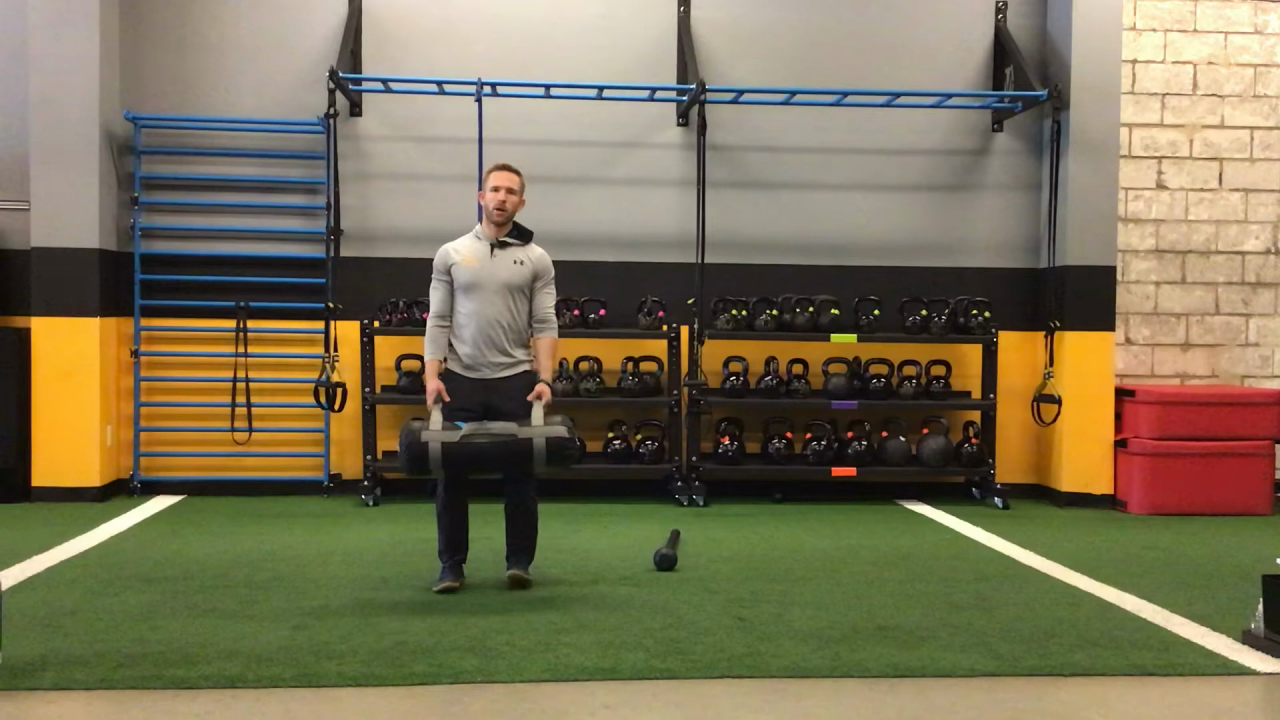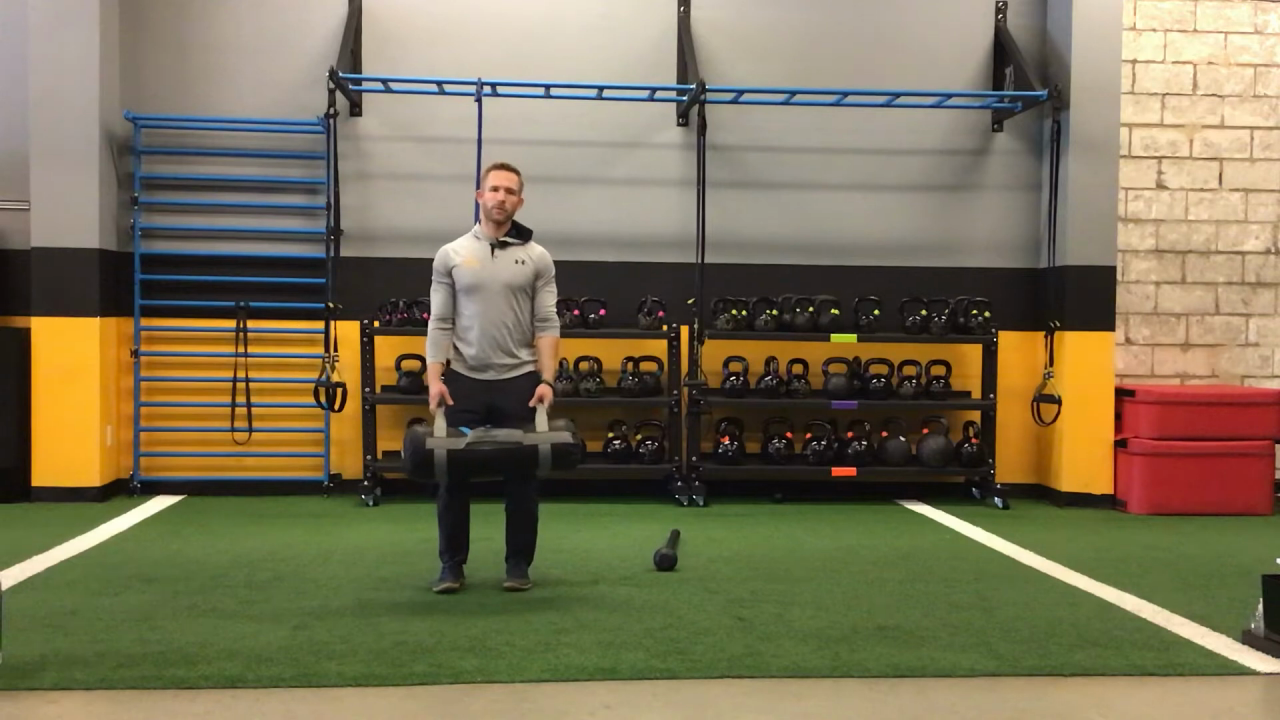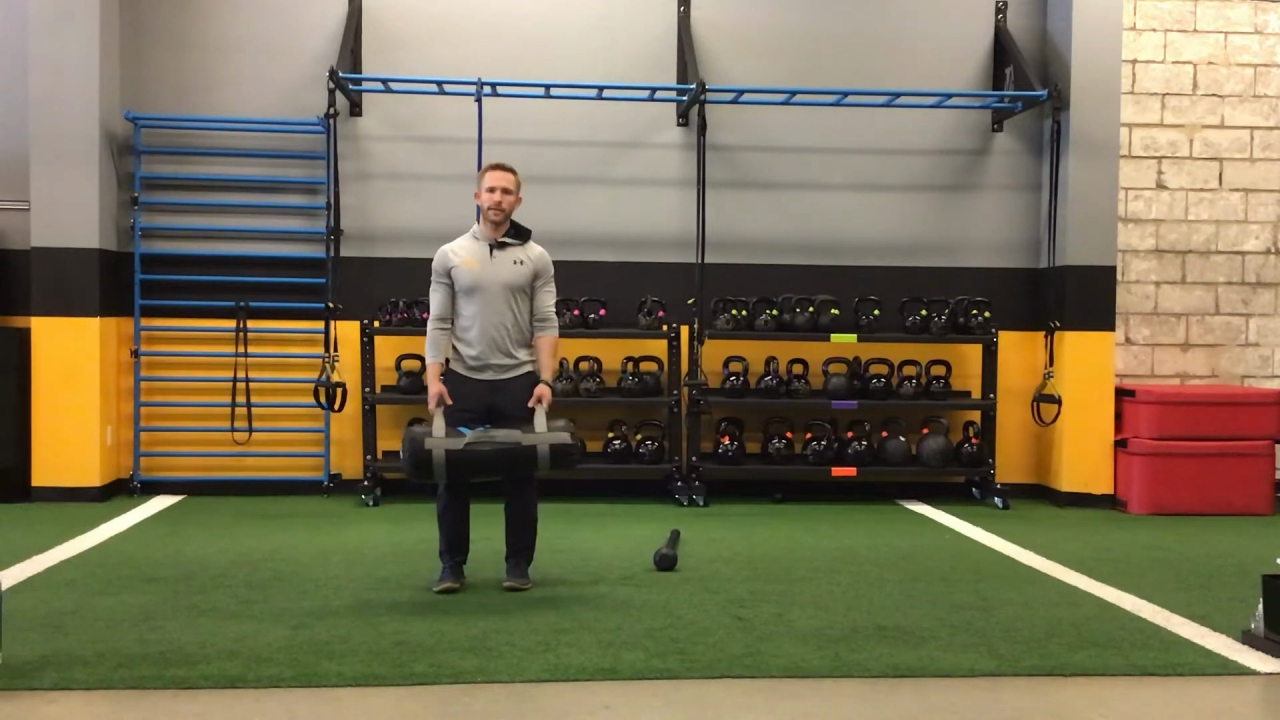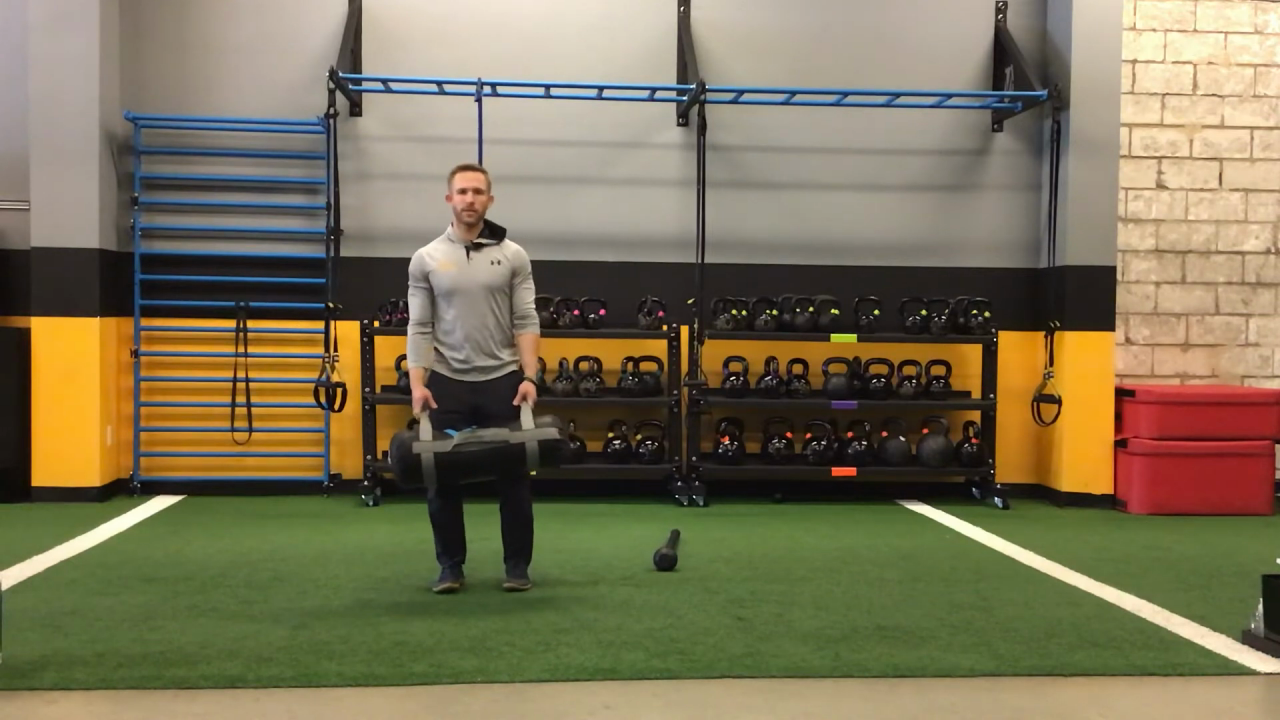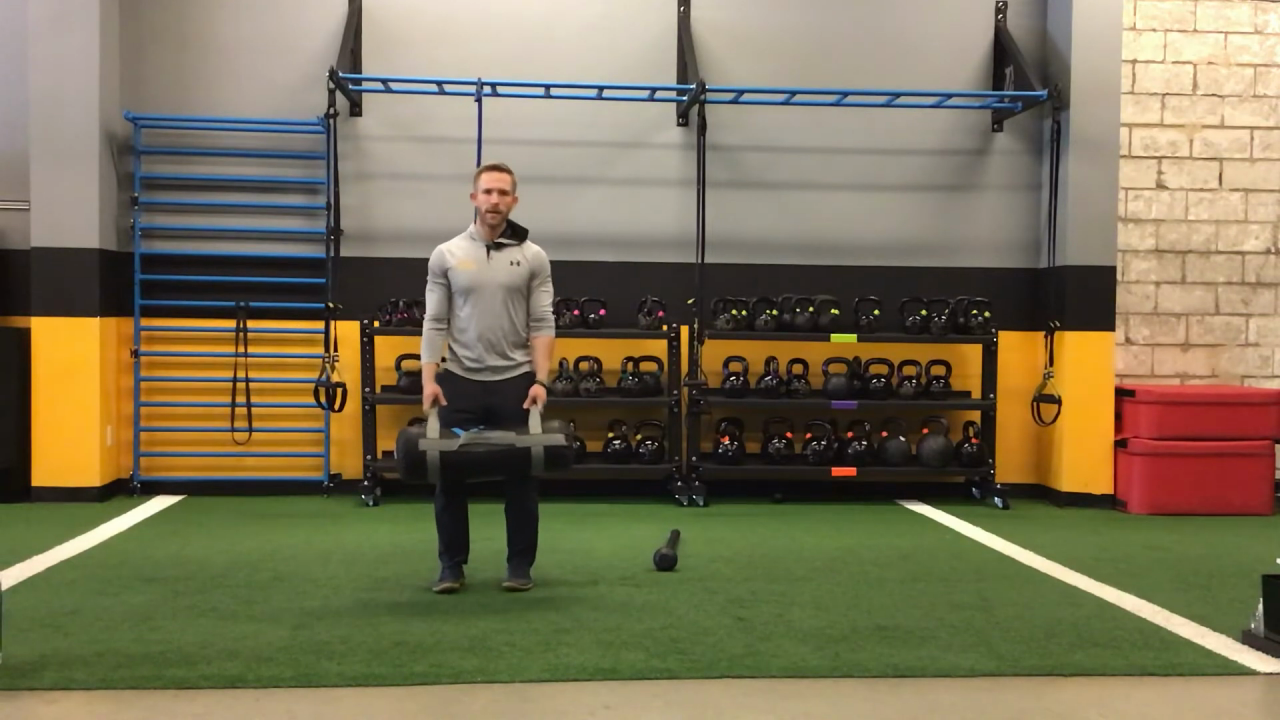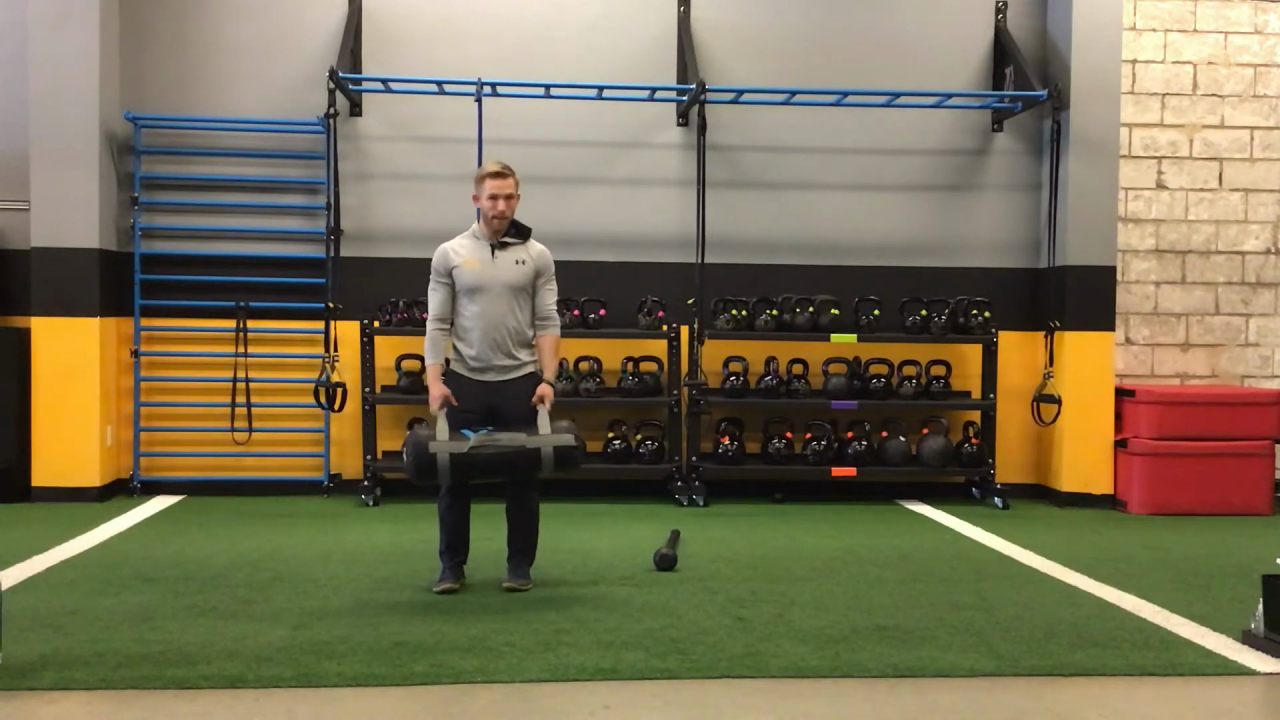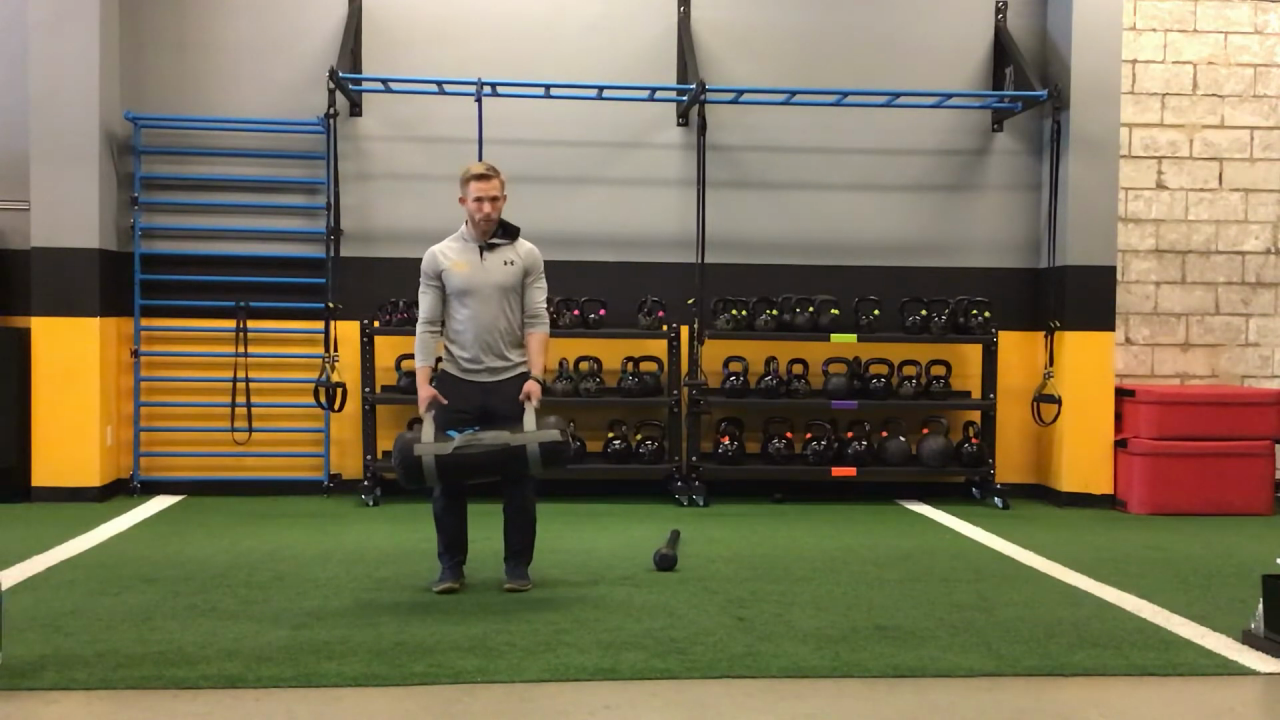
dt=0.7s
person 1, frame 1
left shoulder: (536, 259)
right shoulder: (450, 254)
left elbow: (544, 325)
right elbow: (438, 321)
left wrist: (544, 378)
right wrist: (432, 375)
left hip: (515, 382)
right hip: (460, 381)
left knee: (519, 476)
right knee: (451, 476)
left ankle: (520, 561)
right ankle: (452, 564)
person 1, frame 2
left shoulder: (537, 257)
right shoulder: (450, 255)
left elbow: (546, 324)
right elbow: (440, 324)
left wrist: (546, 379)
right wrist: (435, 379)
left hip: (518, 383)
right hip: (464, 383)
left knee: (521, 478)
right knee: (454, 476)
left ankle: (518, 564)
right ankle: (452, 565)
person 1, frame 3
left shoulder: (536, 258)
right shoulder: (450, 255)
left elbow: (545, 325)
right elbow: (439, 323)
left wrist: (544, 379)
right wrist: (434, 378)
left hip: (517, 383)
right hip: (463, 382)
left knee: (520, 478)
right knee: (453, 477)
left ankle: (518, 564)
right ankle: (452, 565)
person 1, frame 4
left shoulder: (512, 255)
right shoulder: (426, 259)
left elbow: (526, 321)
right elbow: (419, 328)
left wrist: (529, 376)
right wrist: (418, 383)
left hip: (502, 382)
right hip: (448, 384)
left knee: (513, 478)
right knee: (443, 479)
left ankle: (517, 565)
right ankle: (451, 566)
person 1, frame 5
left shoulder: (533, 258)
right shoulder: (446, 255)
left elbow: (542, 325)
right elbow: (435, 324)
left wrist: (540, 380)
right wrist: (429, 379)
left hip: (514, 383)
right hip: (460, 383)
left knee: (521, 479)
right knee: (450, 477)
left ankle: (520, 565)
right ankle: (452, 565)
person 1, frame 6
left shoulder: (537, 256)
right shoulder: (450, 254)
left elbow: (547, 323)
right elbow: (438, 323)
left wrist: (547, 379)
right wrist: (435, 380)
left hip: (519, 383)
right hip: (465, 383)
left knee: (522, 479)
right knee: (454, 478)
left ankle: (520, 565)
right ankle: (452, 566)
person 1, frame 7
left shoulder: (526, 255)
right shoulder: (438, 257)
left elbow: (537, 321)
right elbow: (428, 326)
left wrist: (535, 376)
right wrist: (423, 383)
left hip: (512, 384)
right hip: (457, 384)
left knee: (518, 480)
right knee: (449, 480)
left ankle: (518, 566)
right ankle: (451, 567)
